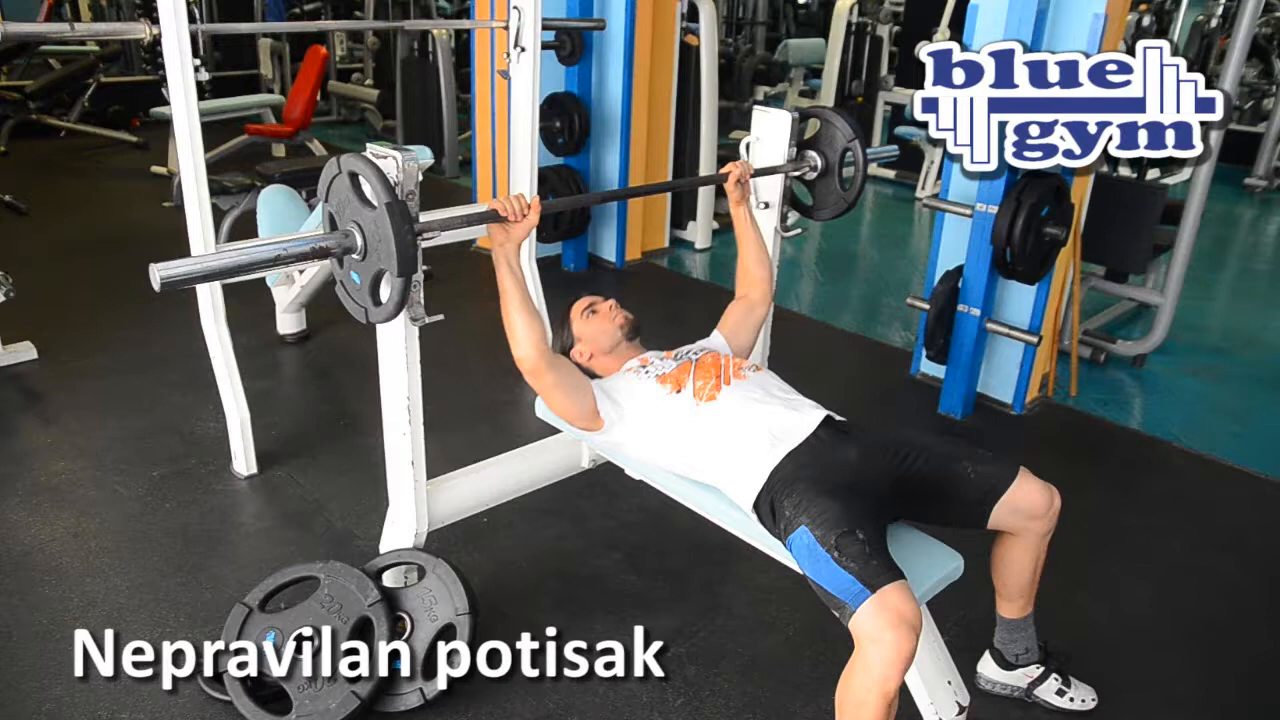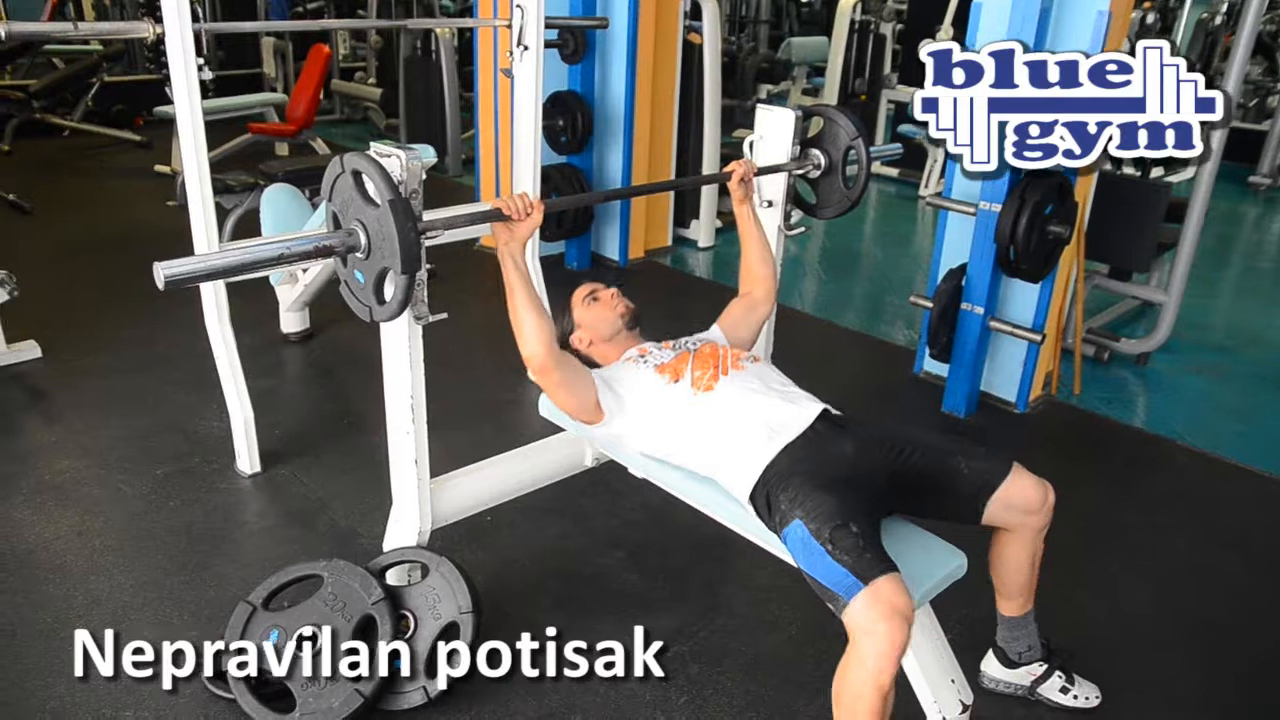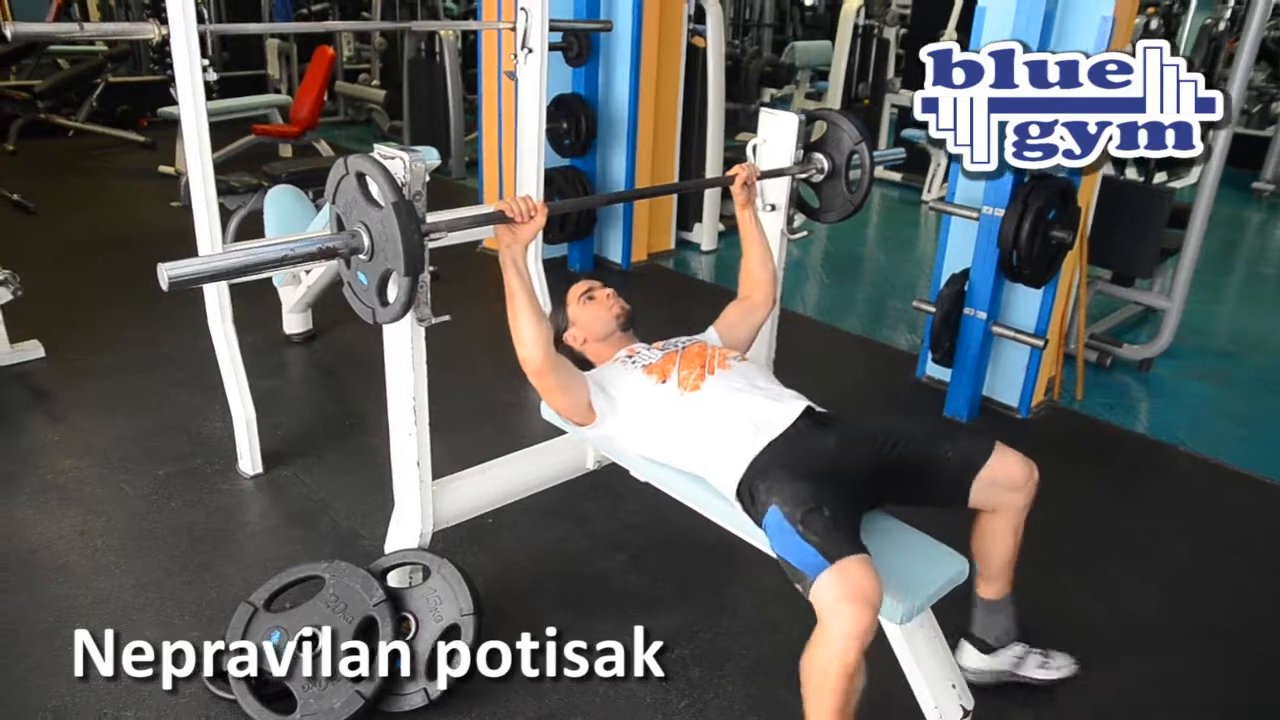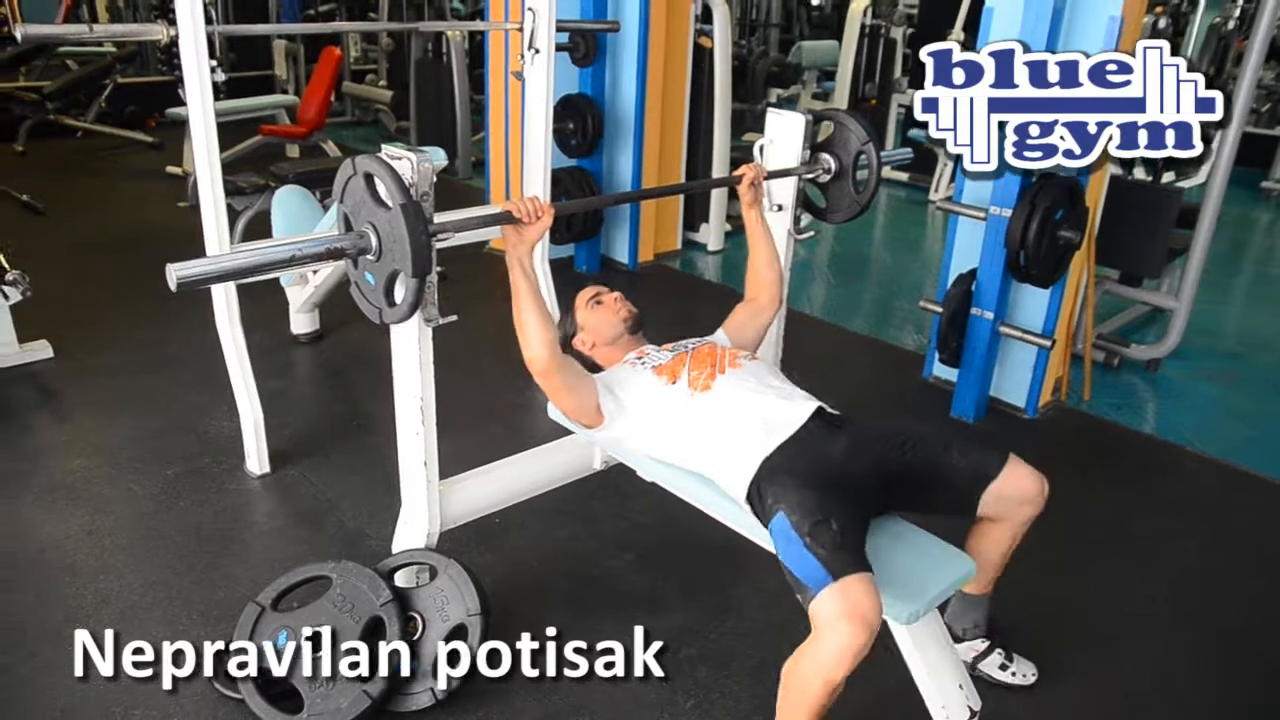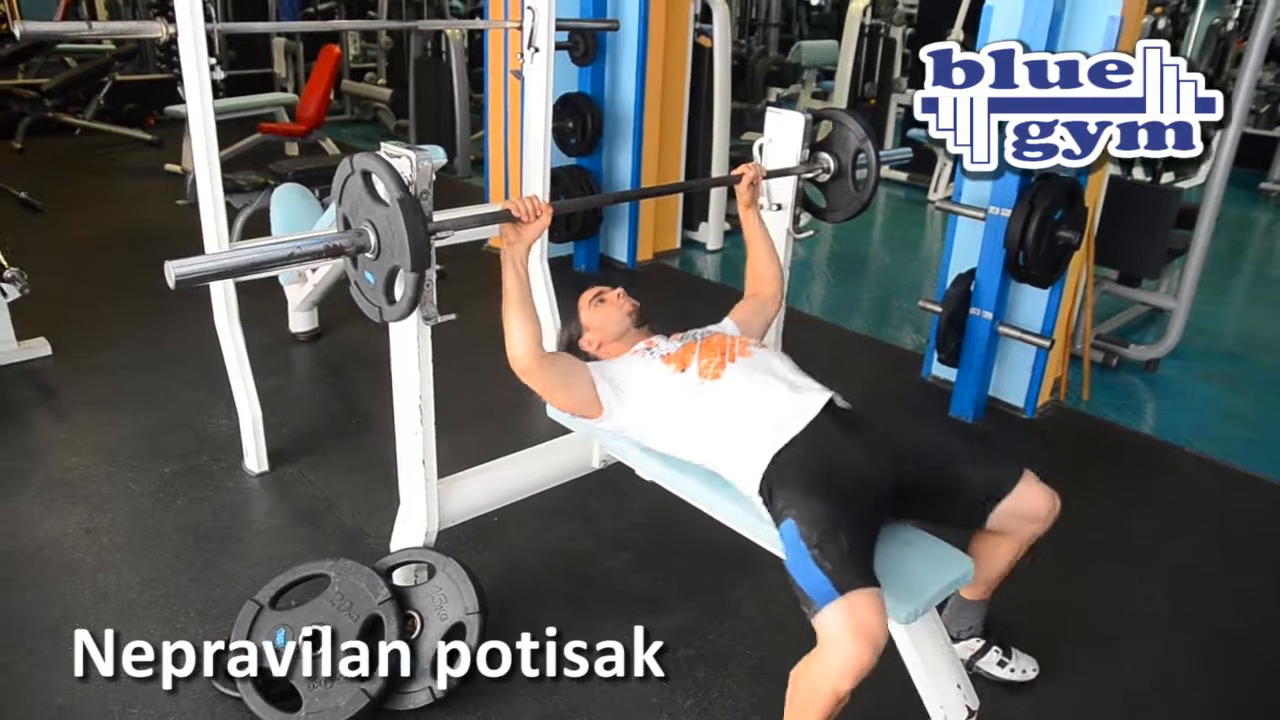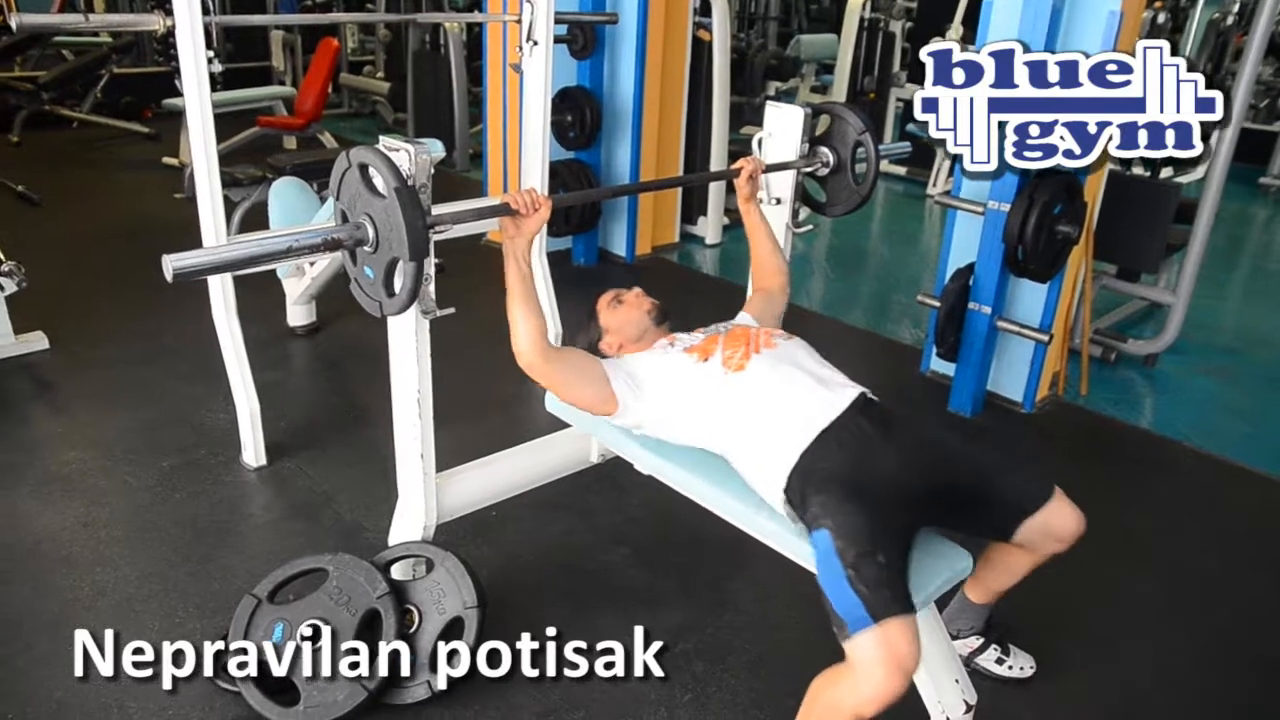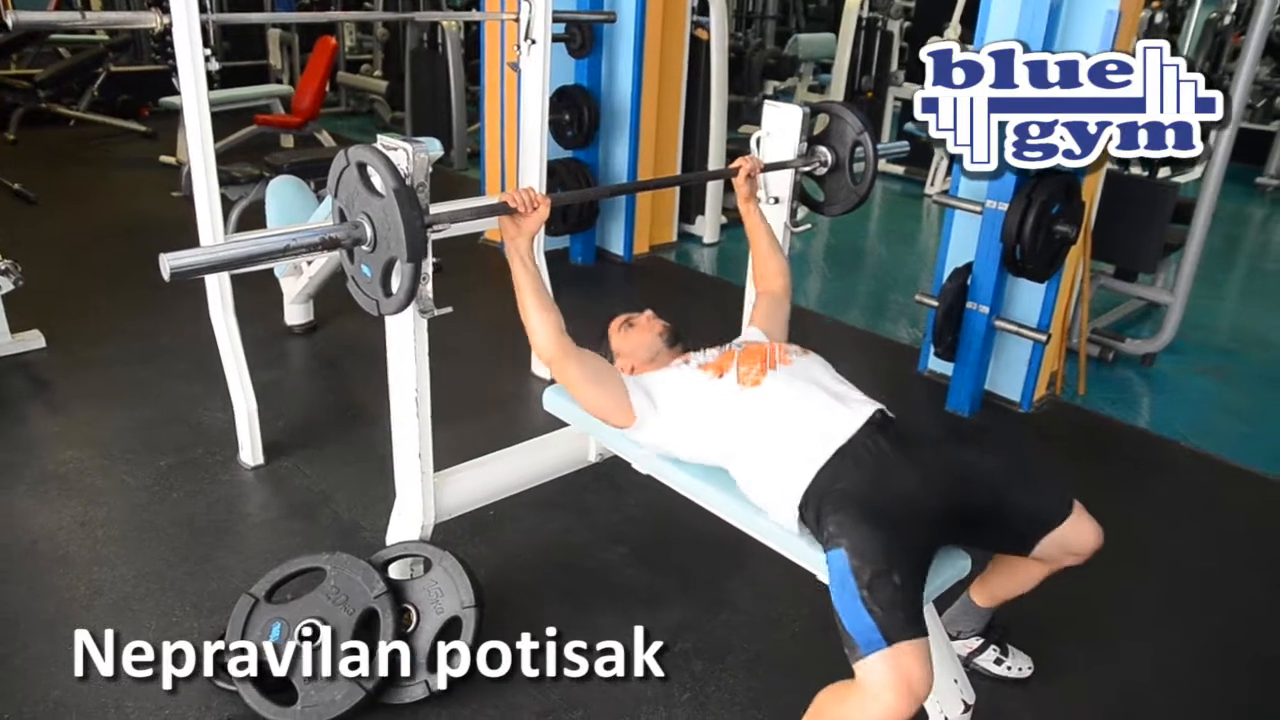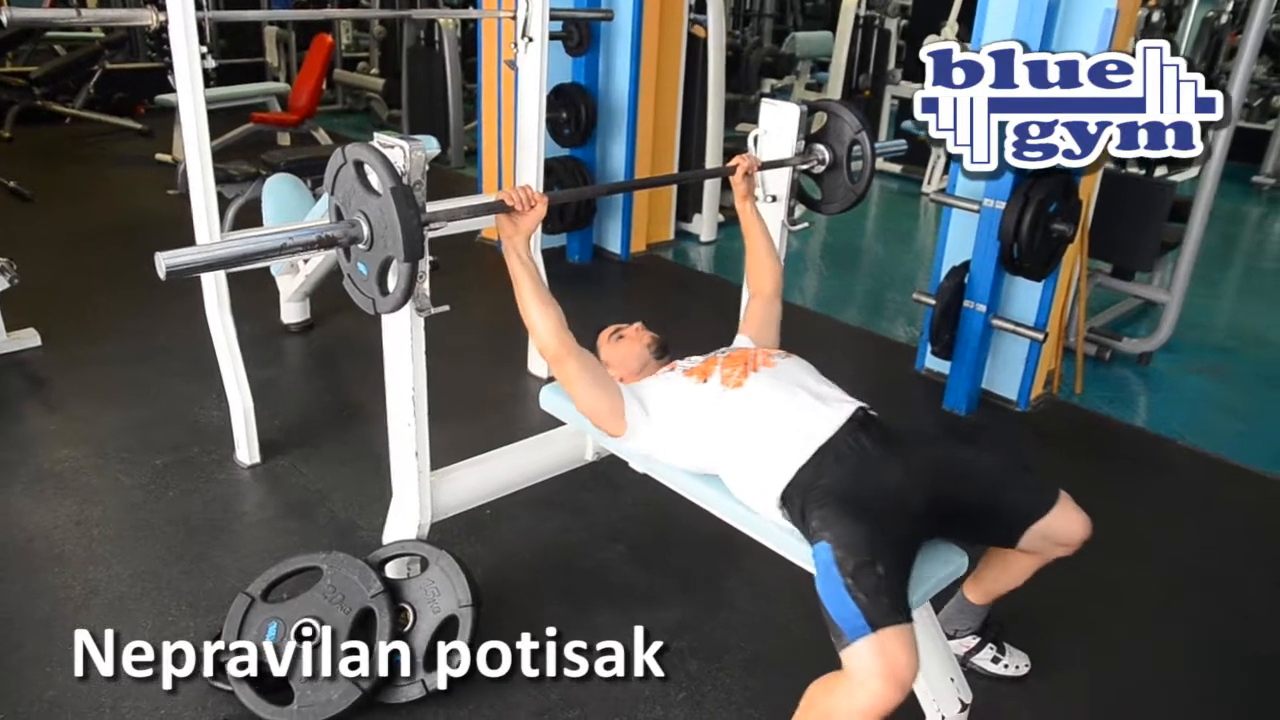
dt=0.2s
person 1, frame 1
left shoulder: (697, 352)
right shoulder: (605, 403)
left elbow: (756, 297)
right elbow: (536, 365)
left wrist: (738, 206)
right wrist: (506, 252)
left hip: (843, 440)
right hip: (791, 483)
left knee: (1038, 503)
right knee: (892, 630)
left ankle: (1014, 660)
person 1, frame 2
left shoulder: (700, 342)
right shoulder: (607, 392)
left elbow: (759, 294)
right elbow: (543, 361)
left wrist: (742, 203)
right wrist: (511, 250)
left hip: (842, 433)
right hip: (786, 474)
left knee: (1032, 499)
right knee: (888, 620)
left ankle: (1017, 659)
person 1, frame 3
left shoulder: (695, 344)
right shoulder: (600, 397)
left elbow: (759, 296)
right elbow: (539, 363)
left wrist: (745, 207)
right wrist: (511, 251)
left hip: (825, 431)
right hip: (776, 471)
left knee: (1015, 477)
right knee: (853, 606)
left ankle: (989, 643)
person 1, frame 4
left shoulder: (702, 344)
right shoulder: (607, 395)
left elbow: (765, 296)
right elbow: (543, 362)
left wrist: (750, 207)
right wrist: (519, 252)
left hip: (839, 433)
right hip: (782, 473)
left knee: (1024, 490)
right knee: (849, 626)
left ankle: (963, 630)
person 1, frame 5
left shoulder: (710, 336)
right shoulder: (614, 383)
left elbow: (769, 291)
right elbow: (529, 362)
left wrist: (747, 206)
right wrist: (515, 250)
left hip: (851, 432)
right hip: (794, 468)
left knee: (1035, 507)
right knee: (856, 643)
left ankle: (959, 630)
person 1, frame 6
left shoulder: (727, 334)
right shoulder: (633, 383)
left elbow: (774, 286)
right elbow: (536, 357)
left wrist: (747, 200)
right wrist: (517, 245)
left hip: (882, 431)
right hip: (823, 470)
left knee: (1059, 524)
right knee: (883, 672)
left ankle: (961, 628)
person 1, frame 7
left shoulder: (740, 353)
right shoulder: (646, 400)
left elbow: (775, 289)
right elbow: (557, 352)
left wrist: (747, 202)
right wrist: (519, 244)
left hip: (899, 447)
right hip: (838, 486)
left knee: (1079, 538)
left ankle: (961, 628)
person 1, frame 8
left shoulder: (732, 358)
right shoulder: (637, 409)
left elbow: (767, 290)
right elbow: (560, 351)
left wrist: (744, 200)
right wrist: (516, 242)
left hip: (883, 445)
right hip: (823, 483)
left knee: (1066, 528)
left ankle: (958, 626)
